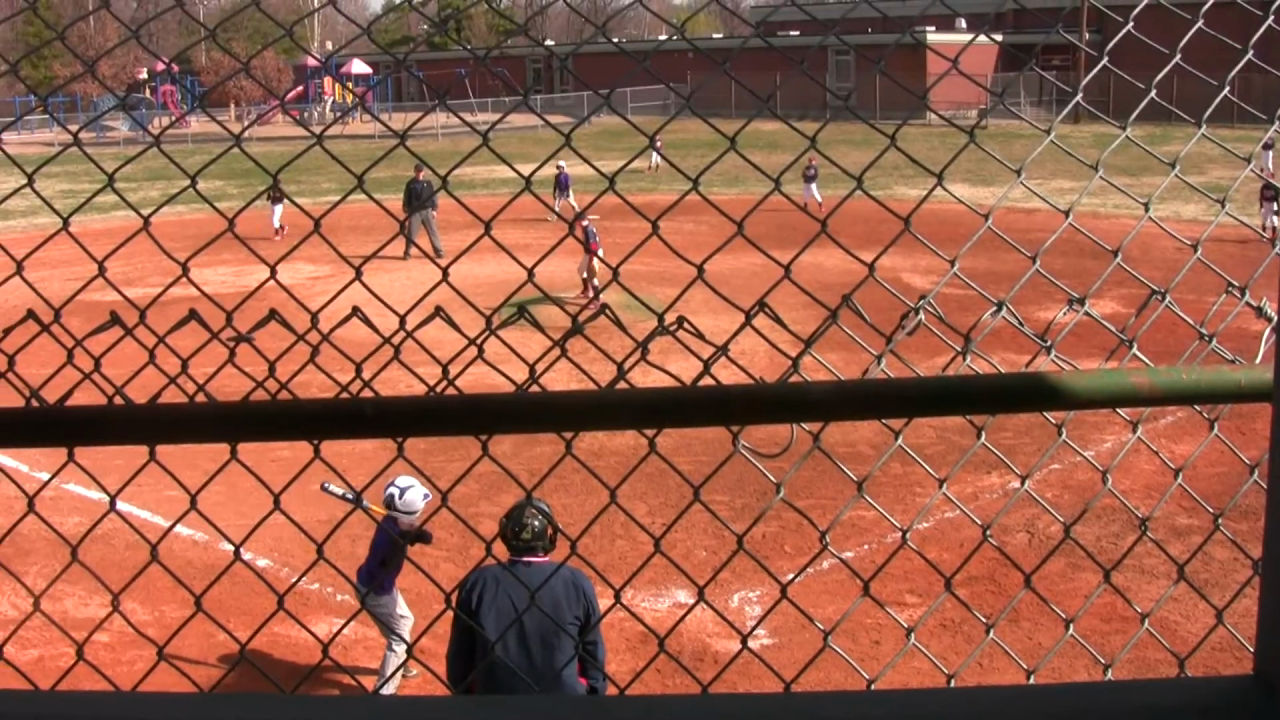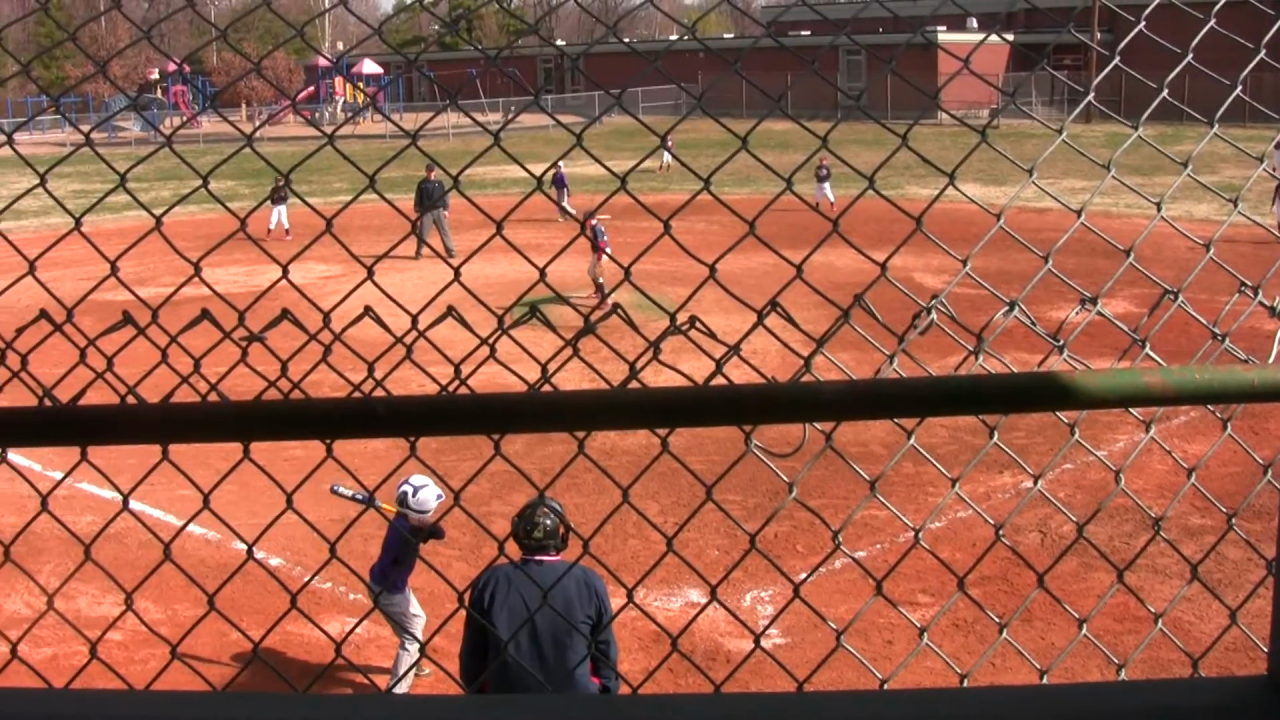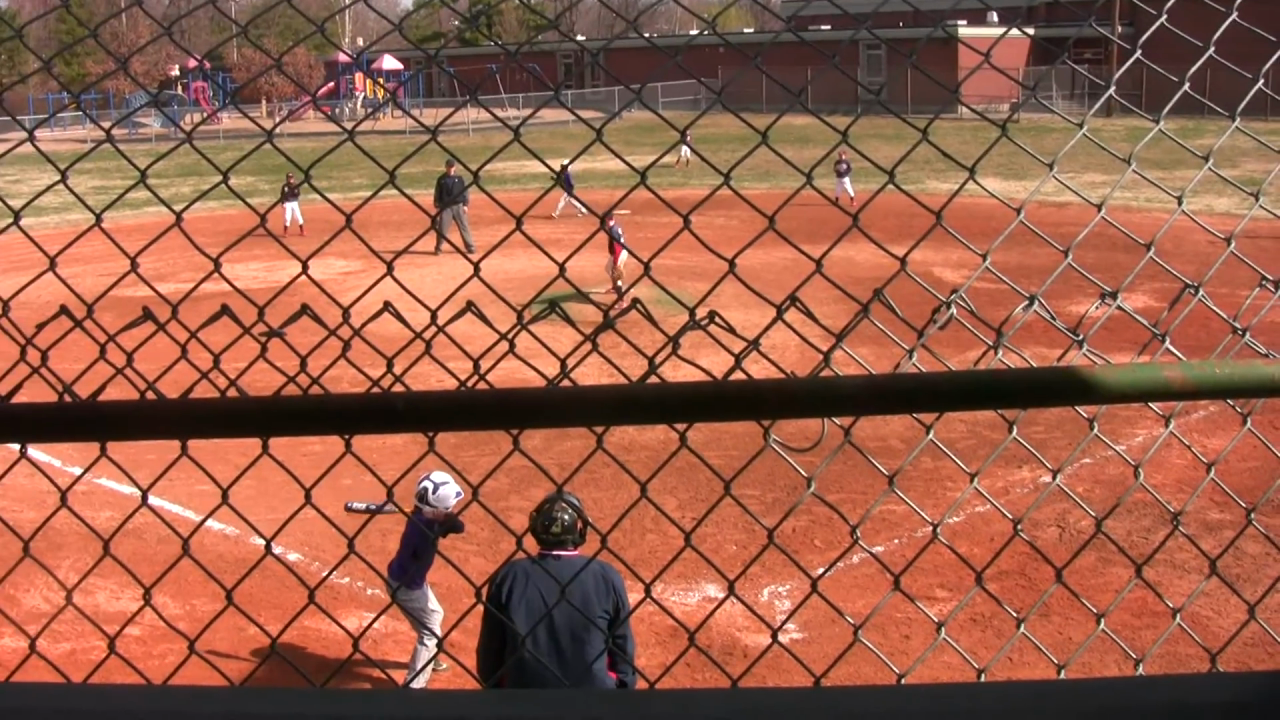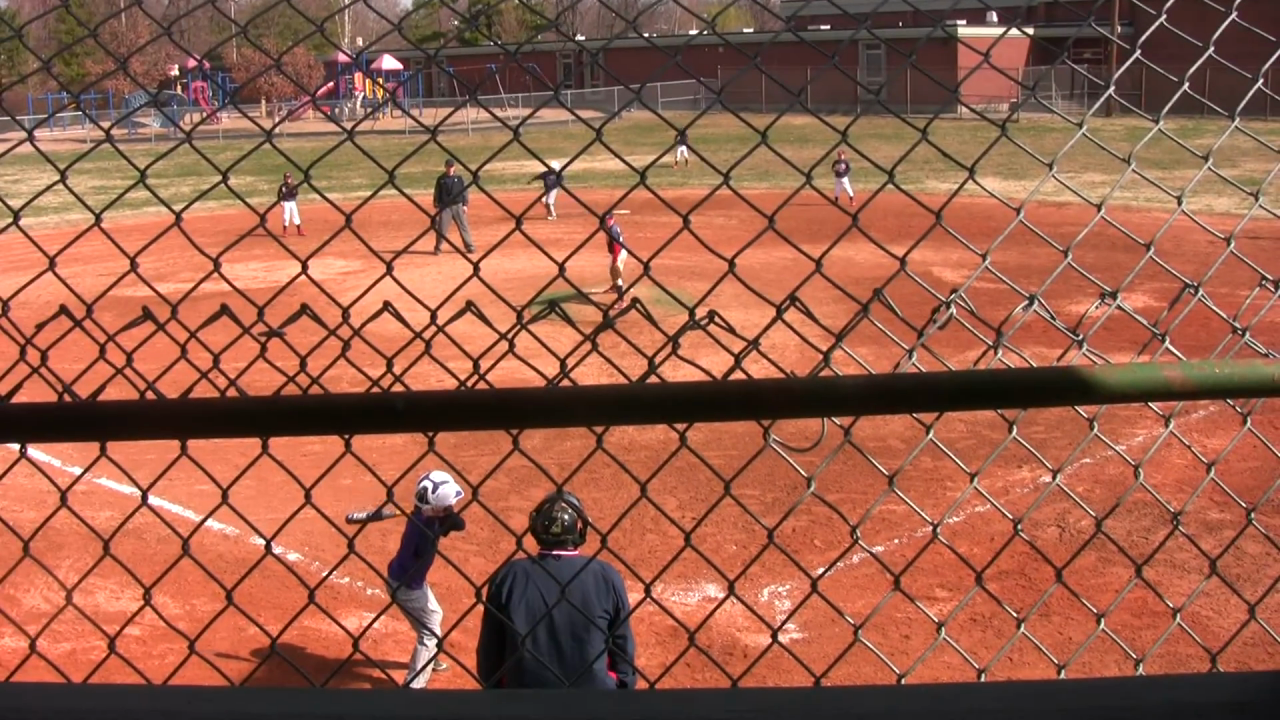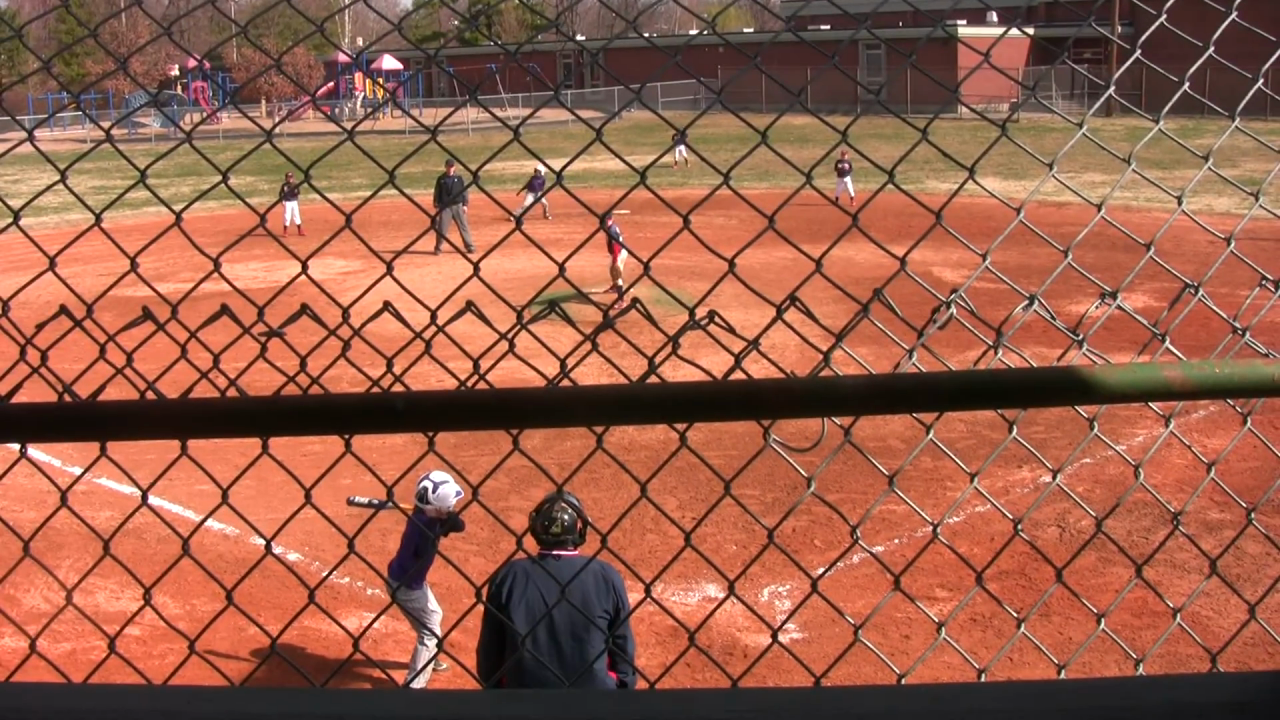
dt=0.3s
person 1, frame 1
left shoulder: (397, 523)
right shoulder: (391, 529)
left elbow: (427, 539)
left wrist: (416, 529)
right wrist: (407, 532)
left hip: (382, 584)
right hip: (375, 589)
left knee: (406, 622)
right knee: (400, 636)
left ankle: (397, 665)
right ankle: (384, 690)
person 1, frame 2
left shoulder: (409, 521)
right shoulder: (403, 528)
left elbow: (440, 534)
left wrist: (428, 525)
right wrist: (418, 527)
left hip: (395, 583)
right hip: (388, 588)
left knee: (418, 620)
right knee: (412, 636)
left ankle: (411, 663)
right ankle: (396, 690)
person 1, frame 3
left shoulder: (428, 517)
right shoulder: (422, 523)
left elbow: (459, 527)
left wrist: (446, 517)
right wrist: (434, 519)
left hip: (412, 579)
right hip: (406, 584)
left knee: (435, 615)
right knee: (430, 631)
left ankle: (427, 658)
right ankle: (414, 684)
person 1, frame 4
left shoulder: (431, 516)
right shoulder: (422, 522)
left elbow: (460, 524)
left wrist: (446, 513)
right wrist: (435, 516)
left hip: (413, 579)
right hip: (406, 584)
left knee: (435, 615)
right knee: (430, 631)
left ankle: (428, 658)
right ankle: (414, 685)
person 1, frame 5
left shoulder: (429, 516)
right shoulder: (423, 522)
left elbow: (460, 526)
left wrist: (447, 516)
right wrist: (437, 518)
left hip: (412, 579)
right hip: (406, 584)
left knee: (434, 615)
right knee: (430, 631)
left ankle: (428, 659)
right ankle: (414, 684)
person 2, frame 1
left shoulder: (477, 583)
right shoulder: (576, 583)
left elbow: (459, 657)
right elbow: (593, 655)
left wrist: (462, 693)
right wrist: (595, 692)
person 2, frame 2
left shoulder: (490, 582)
right shoulder: (588, 582)
left elbow: (472, 656)
right elbow: (606, 653)
left wrist: (476, 694)
right wrist: (608, 691)
person 2, frame 3
left shoulder: (508, 577)
right shoulder: (606, 577)
left elbow: (489, 650)
right elbow: (623, 648)
left wrist: (493, 687)
right wrist: (625, 686)
left hip: (524, 691)
right hip: (592, 689)
person 2, frame 4
left shoulder: (508, 577)
right shoulder: (606, 577)
left elbow: (489, 650)
right elbow: (623, 648)
left wrist: (493, 689)
right wrist: (625, 686)
person 2, frame 5
left shoulder: (508, 577)
right shoulder: (606, 577)
left elbow: (489, 650)
right elbow: (623, 648)
left wrist: (492, 687)
right wrist: (625, 685)
